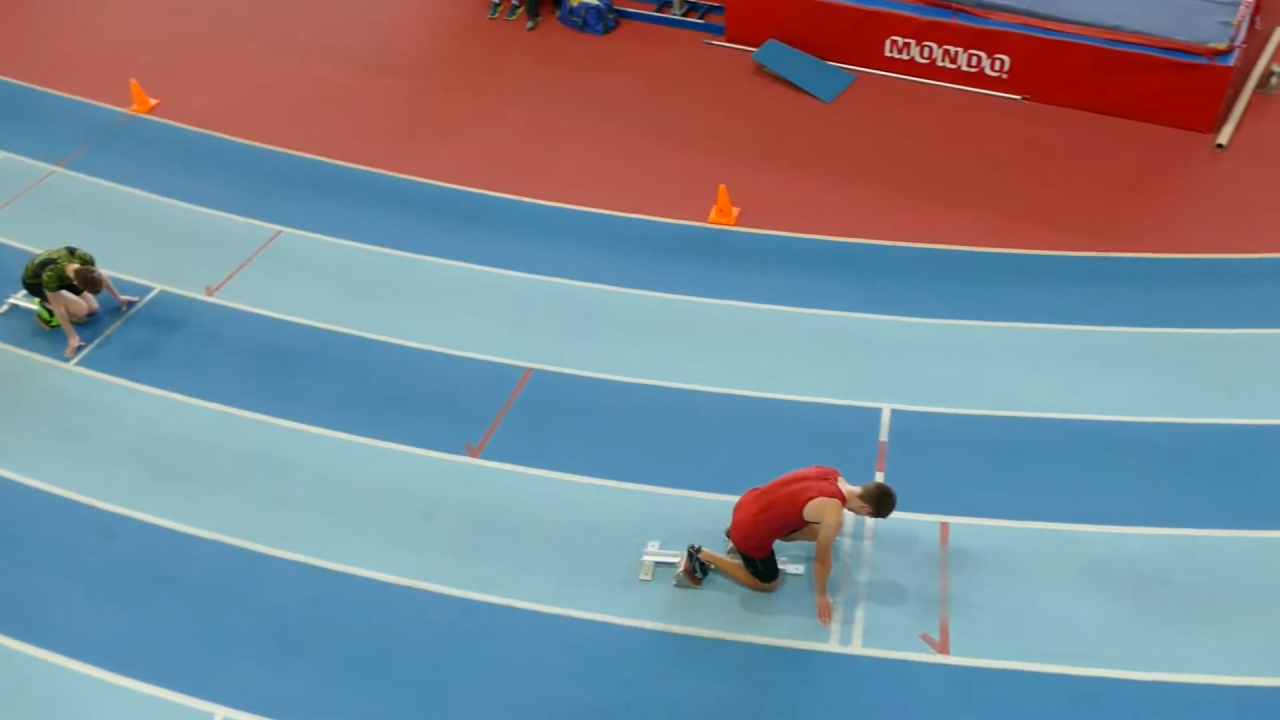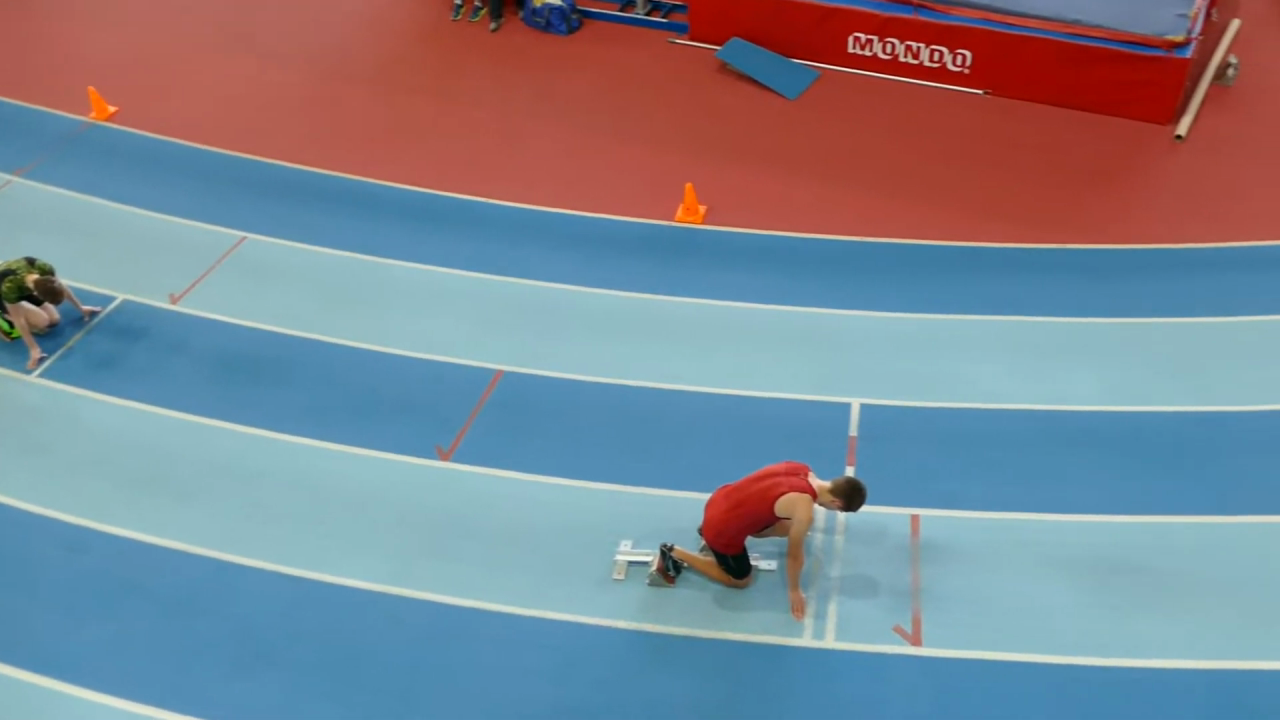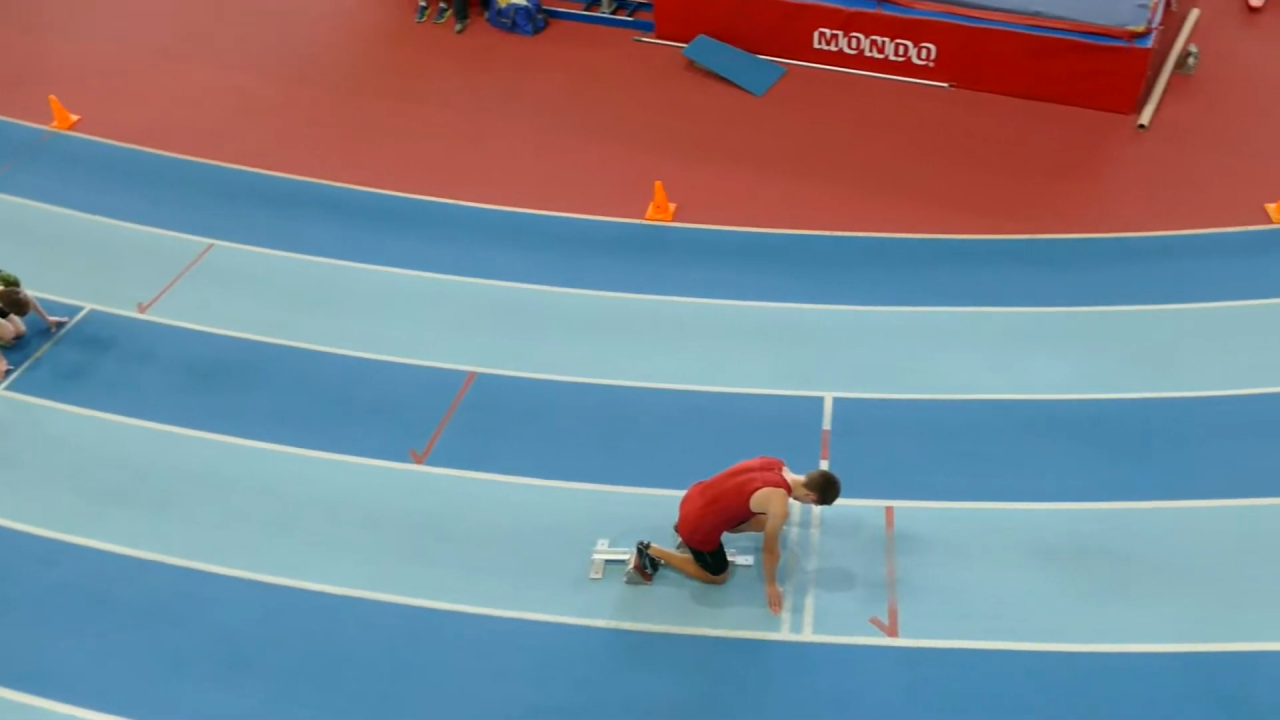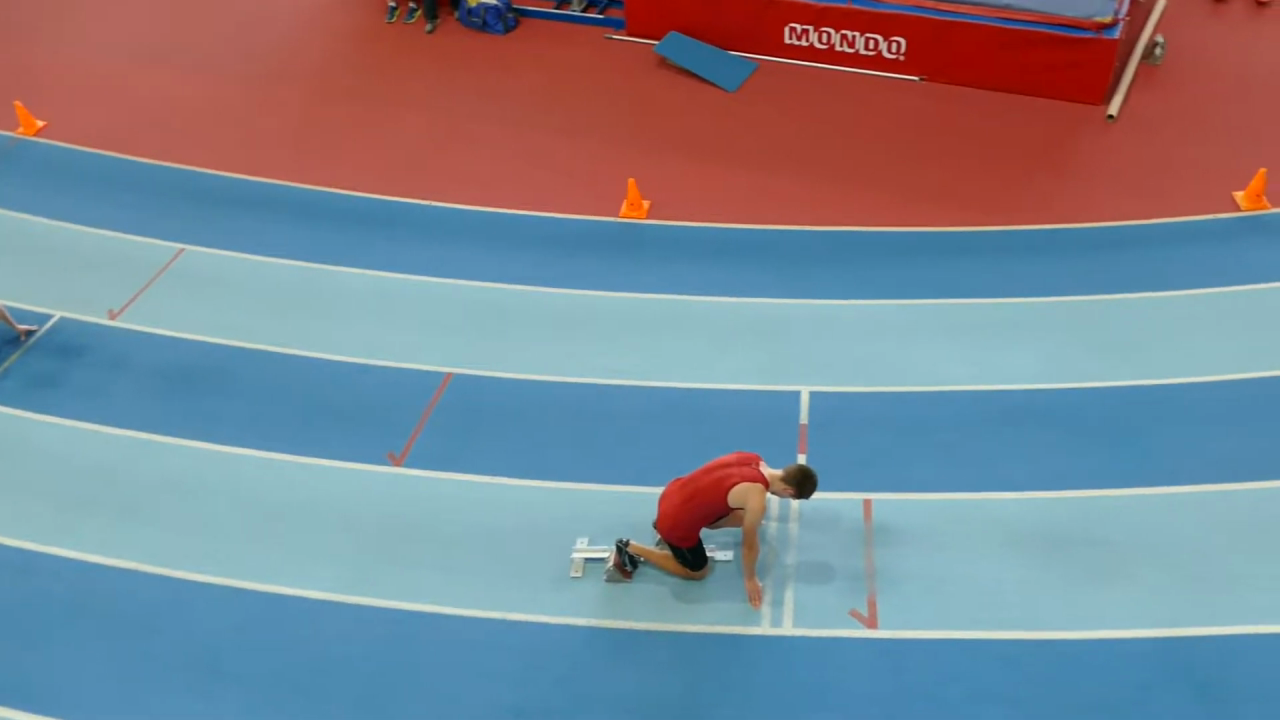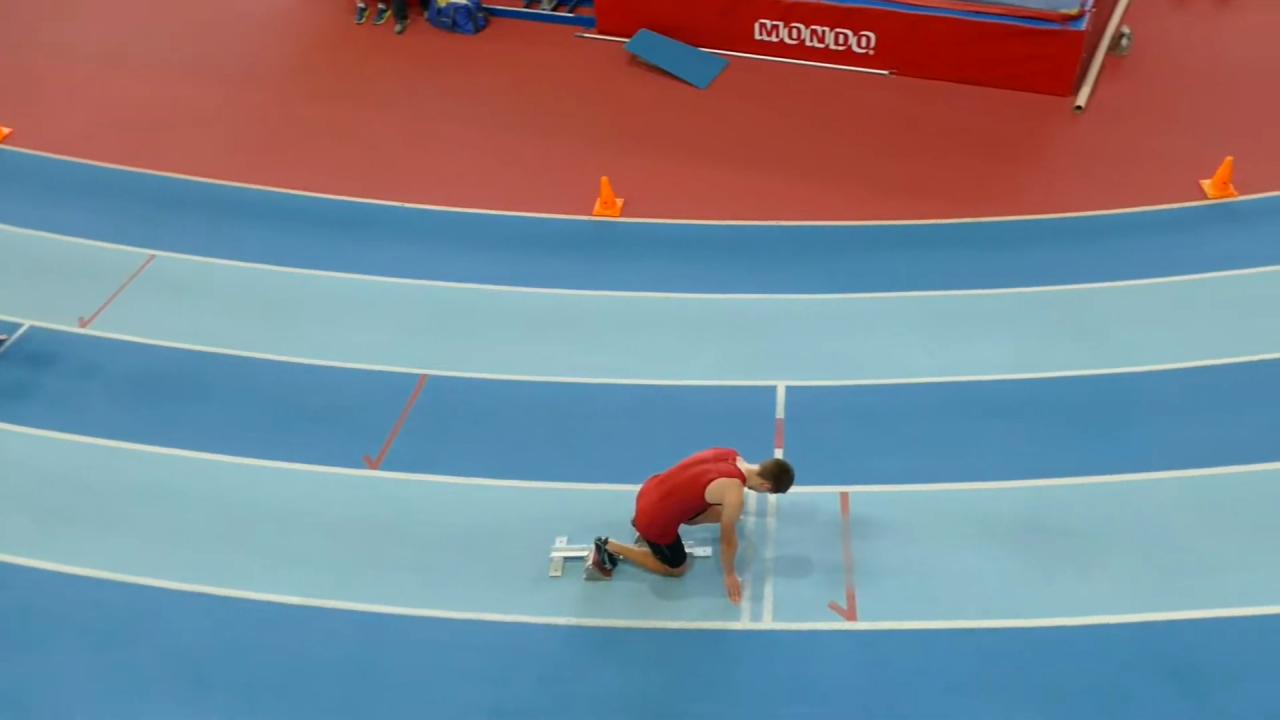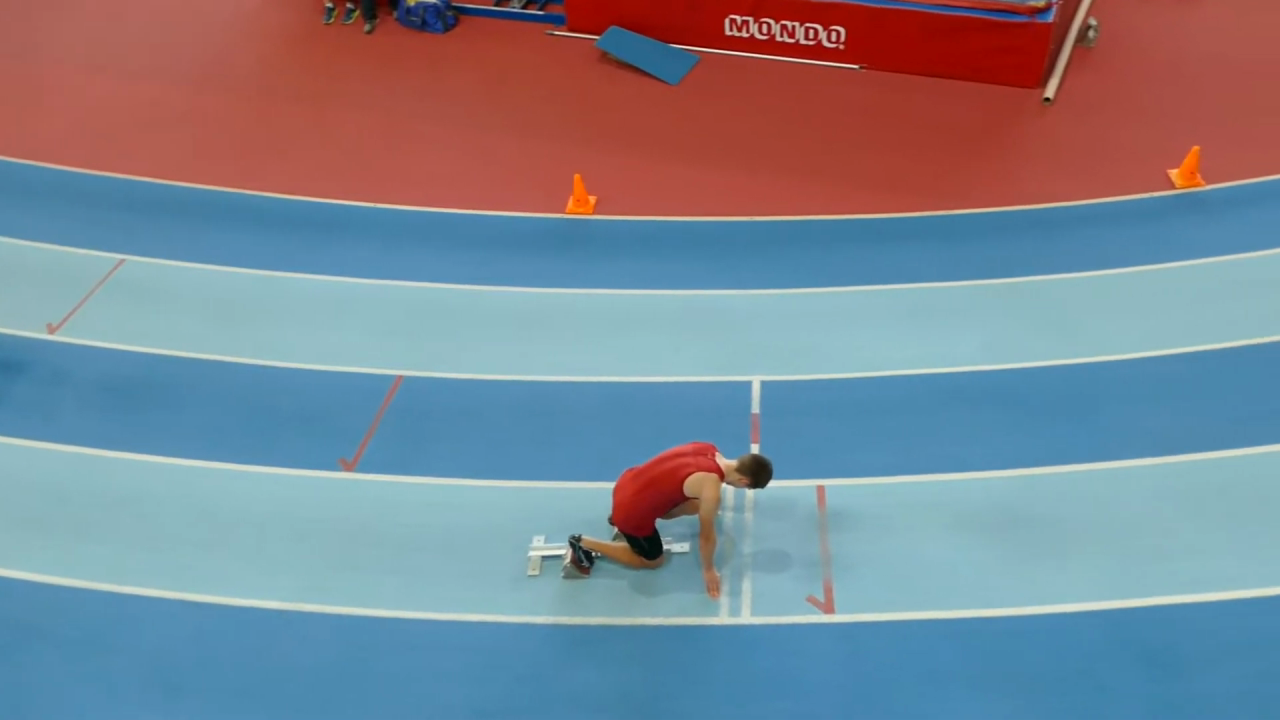
dt=0.2s
person 1, frame 1
left shoulder: (834, 475)
right shoulder: (833, 516)
right elbow: (822, 560)
left wrist: (825, 535)
right wrist: (821, 596)
left hip: (749, 503)
right hip: (750, 533)
left knee: (813, 532)
right knee: (768, 584)
right ankle: (702, 556)
person 1, frame 2
left shoulder: (804, 470)
right shoulder: (804, 511)
right elbow: (794, 555)
left wrist: (797, 530)
right wrist: (794, 591)
left hip: (721, 500)
right hip: (721, 530)
left knee: (785, 528)
right knee: (741, 580)
right ankle: (674, 554)
person 1, frame 3
left shoulder: (778, 465)
right shoulder: (779, 505)
right elbow: (770, 550)
left wrist: (772, 524)
right wrist: (771, 585)
left hip: (696, 497)
right hip: (698, 526)
left knee: (761, 523)
right knee: (718, 576)
right ankle: (651, 552)
person 1, frame 4
left shoulder: (755, 460)
right shoulder: (757, 500)
right elbow: (749, 545)
left wrist: (751, 520)
right wrist: (750, 580)
left hip: (673, 494)
right hip: (676, 523)
left knee: (739, 517)
right knee: (698, 572)
right ankle: (630, 549)
person 1, frame 5
left shoulder: (732, 456)
right shoulder: (734, 495)
right elbow: (728, 540)
left wrist: (729, 515)
right wrist: (730, 575)
left hip: (651, 491)
right hip: (654, 519)
left knee: (718, 514)
right knee: (677, 569)
right ankle: (608, 546)
person 1, frame 6
left shoulder: (711, 450)
right shoulder: (712, 490)
right elbow: (707, 535)
left wrist: (707, 509)
right wrist: (709, 570)
left hip: (627, 484)
right hip: (631, 511)
left knee: (694, 506)
right knee: (653, 561)
left ankle: (622, 520)
right ankle: (583, 544)
